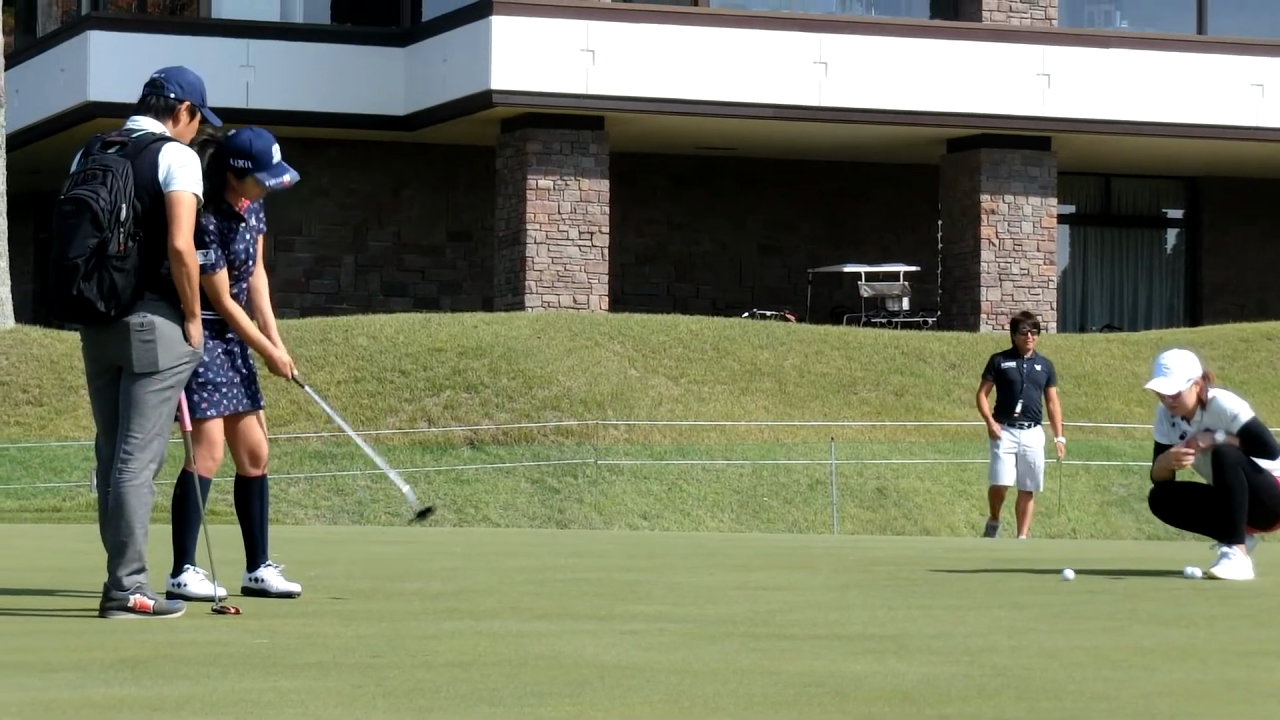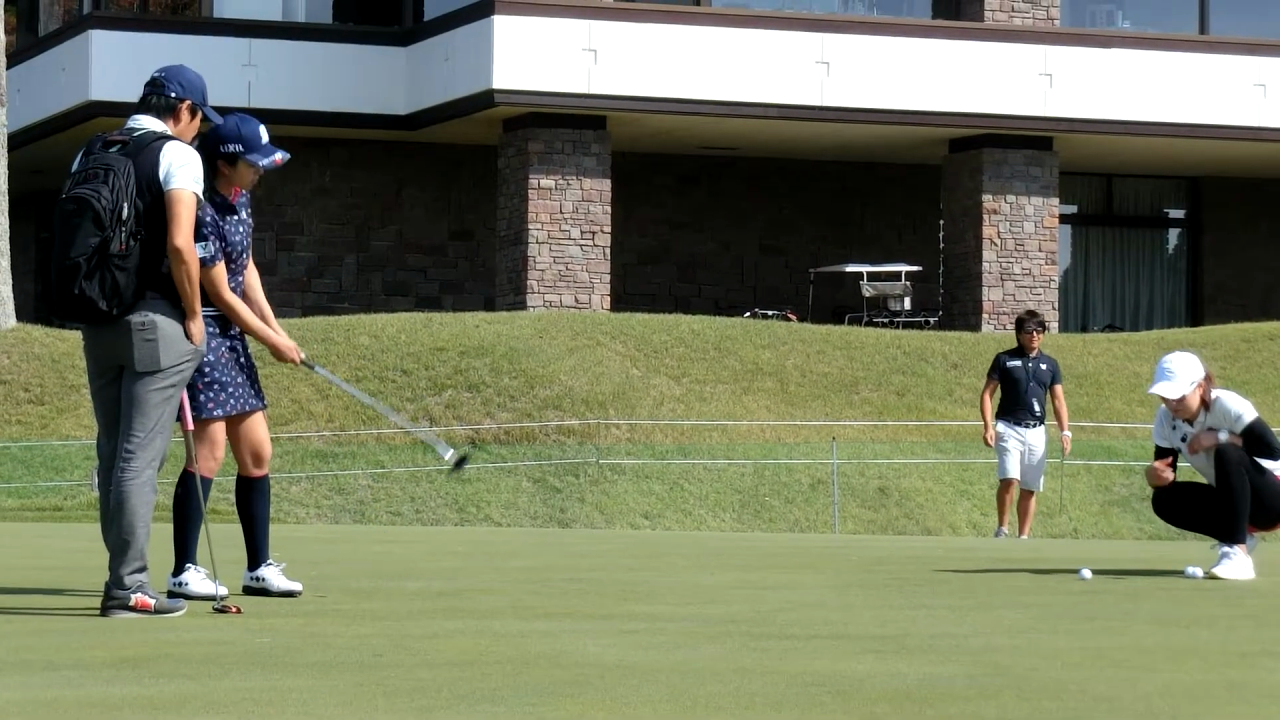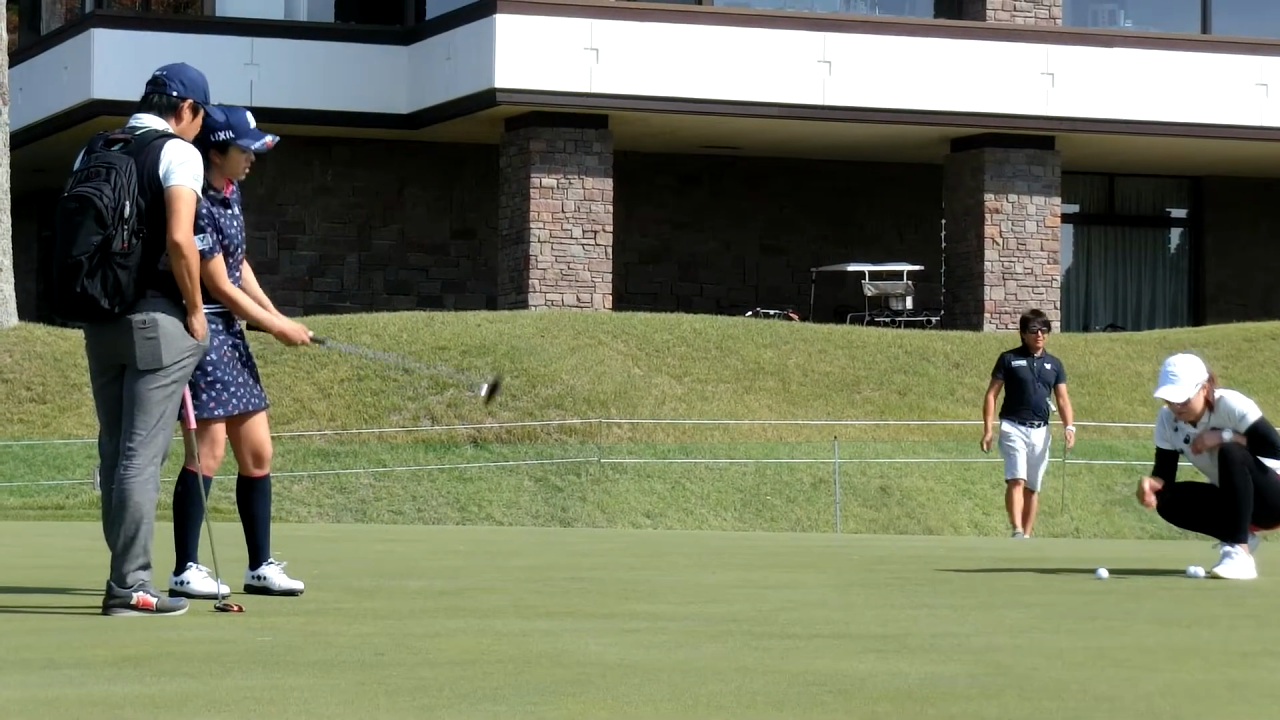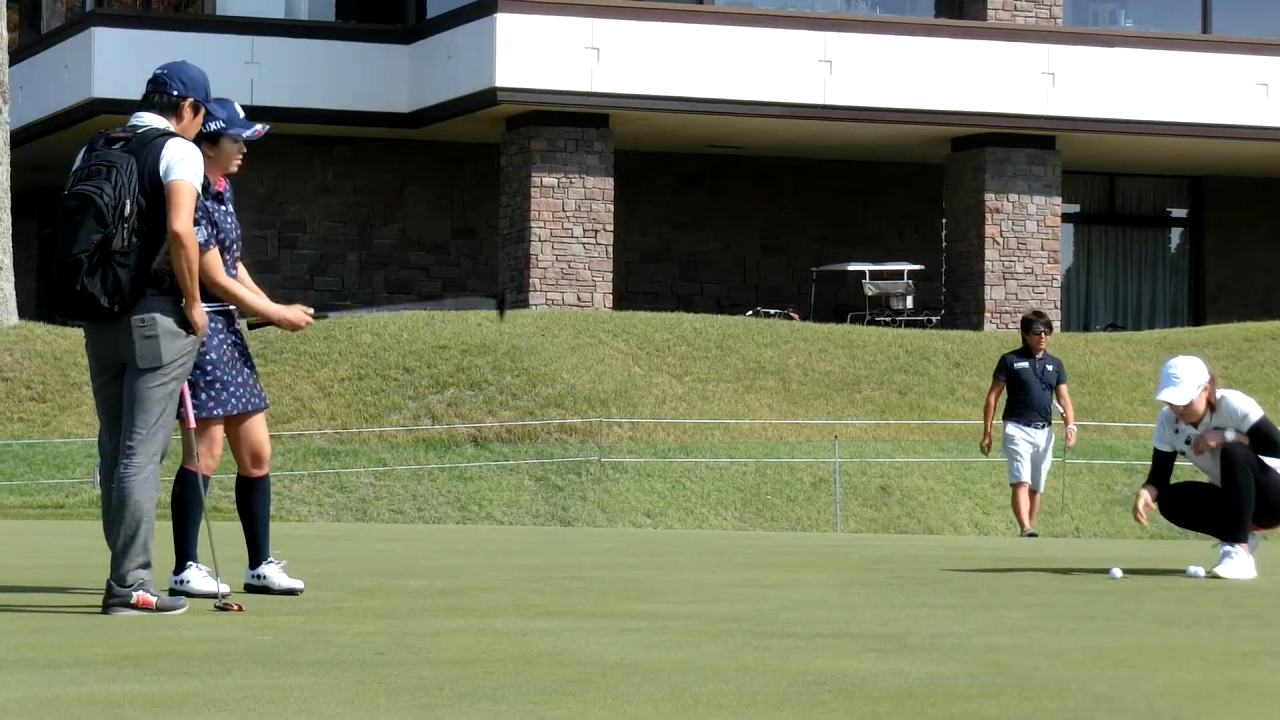
dt=0.1s
person 1, frame 1
left shoulder: (90, 155)
right shoulder: (176, 155)
right elbow: (180, 246)
right wrist: (193, 316)
left hip: (97, 321)
right hip: (152, 321)
left knee: (112, 454)
right knee: (138, 457)
left ankle: (123, 577)
right ankle: (126, 588)
person 1, frame 2
left shoulder: (92, 153)
right shoulder: (178, 154)
right elbow: (180, 244)
right wrist: (193, 314)
left hip: (99, 319)
right hip: (153, 318)
left knee: (114, 453)
right knee: (140, 457)
left ankle: (125, 576)
right ankle: (128, 586)
person 1, frame 3
left shoulder: (94, 152)
right shoulder: (178, 151)
right elbow: (179, 239)
right wrist: (195, 309)
left hip: (101, 318)
right hip: (155, 317)
left knee: (116, 451)
right knee: (141, 454)
left ankle: (126, 574)
right ankle: (129, 583)
person 1, frame 4
left shoulder: (94, 151)
right shoulder: (178, 150)
right elbow: (179, 227)
right wrist: (192, 299)
left hip: (100, 315)
right hip: (155, 315)
left knee: (116, 448)
right knee: (142, 452)
left ankle: (125, 574)
right ankle: (130, 583)
person 2, frame 1
left shoulder: (254, 205)
right shoulder: (206, 219)
right elbow: (223, 300)
left wrist: (274, 336)
right wrist: (268, 351)
left hip: (233, 338)
right hip: (197, 336)
left knee: (255, 453)
right knee: (208, 452)
left ankle: (258, 568)
right ankle: (182, 572)
person 2, frame 2
left shoulder: (240, 198)
right shoulder: (201, 211)
right elbow: (221, 294)
left wrist: (273, 323)
right wrist: (273, 341)
left hip: (232, 335)
right hip: (200, 334)
left knee: (257, 453)
right knee: (210, 452)
left ankle: (260, 568)
right ankle: (183, 571)
person 2, frame 3
left shoulder: (231, 192)
right shoulder: (197, 205)
right elbow: (221, 287)
left wrist: (274, 313)
right wrist: (279, 328)
left hip: (231, 332)
right hip: (201, 333)
left knee: (258, 453)
right knee: (210, 451)
left ankle: (260, 567)
right ankle: (185, 570)
person 2, frame 4
left shoulder: (223, 192)
right shoulder: (191, 199)
right elbow: (216, 280)
left wrist: (269, 305)
right wrist: (280, 314)
left hip: (228, 331)
right hip: (199, 330)
left knee: (257, 453)
right knee: (206, 450)
left ankle: (260, 566)
right ankle: (184, 570)
person 3, frame 1
left shoulder: (1045, 365)
right shoulder: (999, 360)
left elbow: (1052, 403)
right elbow: (981, 395)
left wrist: (1059, 437)
right wrist: (990, 422)
left hip: (1033, 433)
right hip: (1005, 432)
left knee: (1028, 491)
right knee: (1000, 484)
left ankle: (1022, 538)
right ankle: (993, 520)
person 3, frame 2
left shoulder: (1050, 364)
right shoulder: (1004, 359)
left elbow: (1058, 400)
right elbow: (987, 394)
left wrist: (1065, 431)
right wrist: (988, 427)
left hip: (1037, 432)
right hip: (1009, 429)
left knee: (1030, 489)
right knee: (1010, 480)
left ankle: (1024, 538)
right ankle: (1002, 528)
person 3, frame 3
left shoulder: (1055, 364)
right shoulder: (1008, 358)
left elbow: (1063, 399)
right elbow: (991, 394)
left wrist: (1069, 426)
right wrist: (988, 429)
left hip: (1041, 432)
right hip: (1013, 428)
left knee: (1032, 488)
right knee: (1017, 481)
left ankle: (1026, 537)
right ankle: (1016, 531)
person 3, frame 4
left shoulder: (1056, 364)
right shoulder: (1010, 360)
left elbow: (1064, 399)
right elbow: (992, 397)
left wrist: (1070, 426)
right wrist: (987, 432)
left hip: (1044, 432)
right hip: (1017, 430)
left knee: (1036, 489)
right knee: (1022, 483)
left ankle: (1027, 532)
right ankle: (1026, 532)
person 4, frame 1
left shoulder: (1222, 404)
right shoulder: (1165, 415)
right elbow: (1160, 480)
left wrist: (1217, 438)
right wrist: (1165, 462)
right hip: (1232, 501)
left knee: (1225, 453)
right knee: (1161, 498)
left ankle: (1238, 555)
right ankle: (1239, 538)
person 4, frame 2
left shoulder: (1226, 404)
right shoulder: (1165, 418)
right elbow: (1164, 482)
left wrist: (1220, 437)
right wrist: (1154, 473)
right hip: (1233, 501)
left knee: (1227, 453)
right knee: (1165, 500)
left ankle: (1239, 554)
right ankle: (1239, 539)
person 4, frame 3
left shoulder: (1230, 403)
right shoulder: (1167, 419)
right elbow: (1165, 478)
left wrist: (1224, 436)
right wrist: (1149, 483)
right hip: (1233, 500)
left knee: (1231, 452)
right knee: (1168, 500)
left ankle: (1240, 554)
right ankle: (1241, 537)
person 4, frame 4
left shoulder: (1232, 404)
right shoulder: (1167, 421)
right elbow: (1159, 478)
left wrist: (1226, 435)
right wrist: (1145, 494)
right hip: (1233, 500)
left knee: (1233, 451)
right knee: (1170, 499)
left ankle: (1240, 553)
right ankle: (1240, 538)
